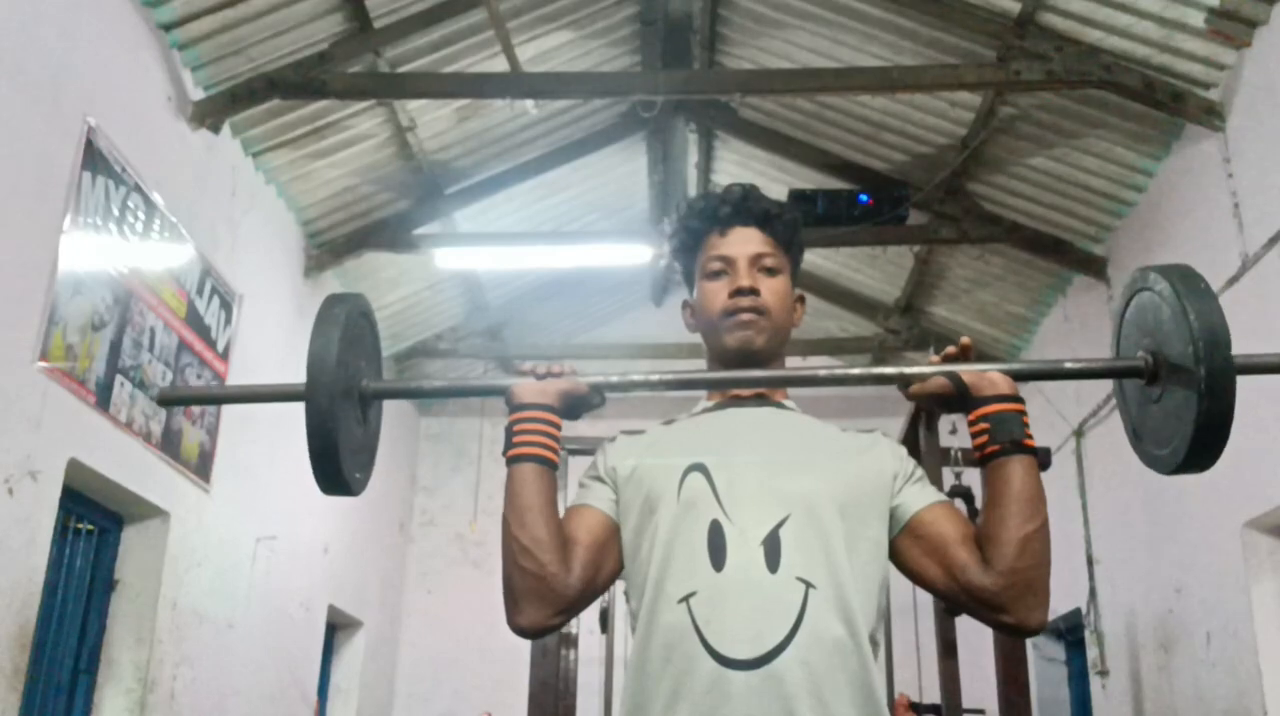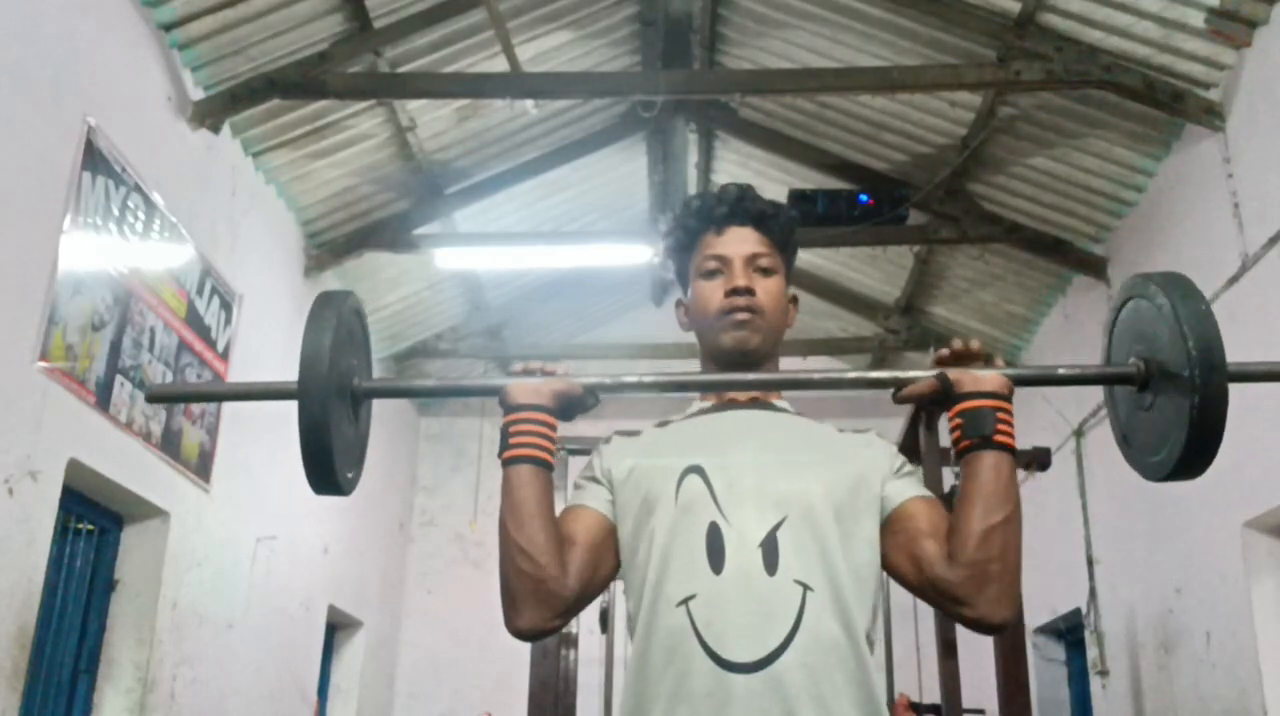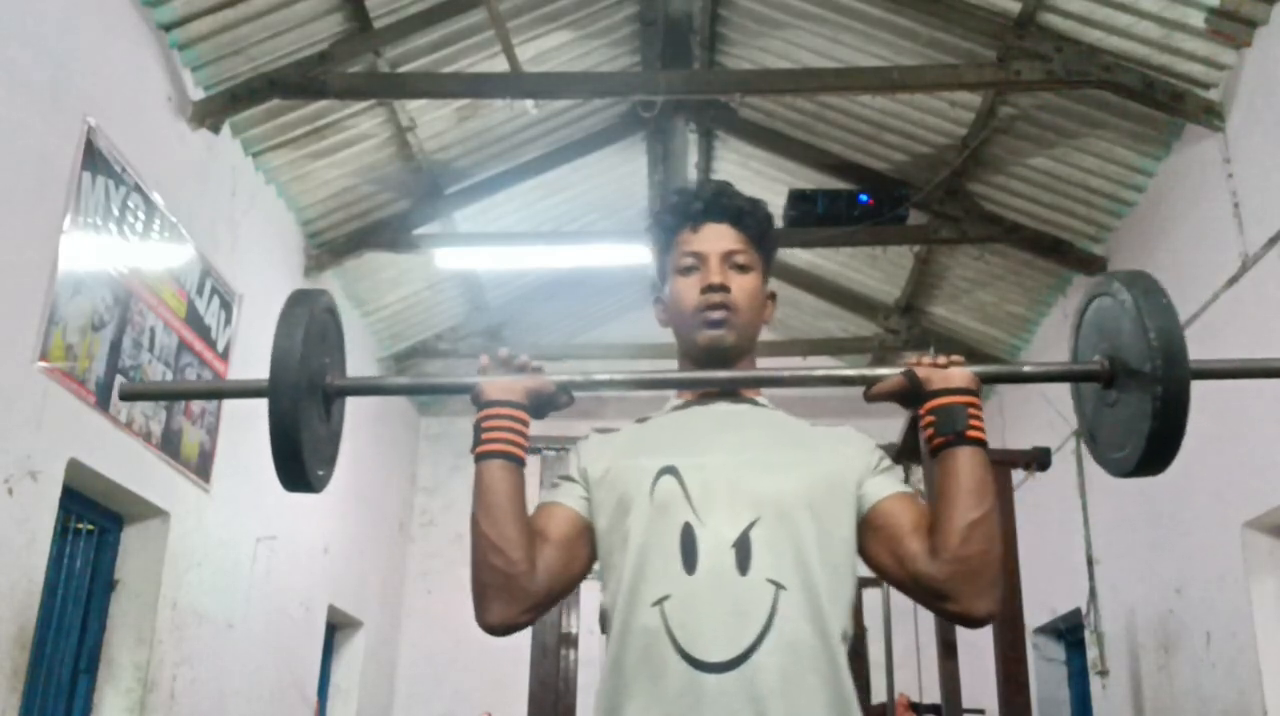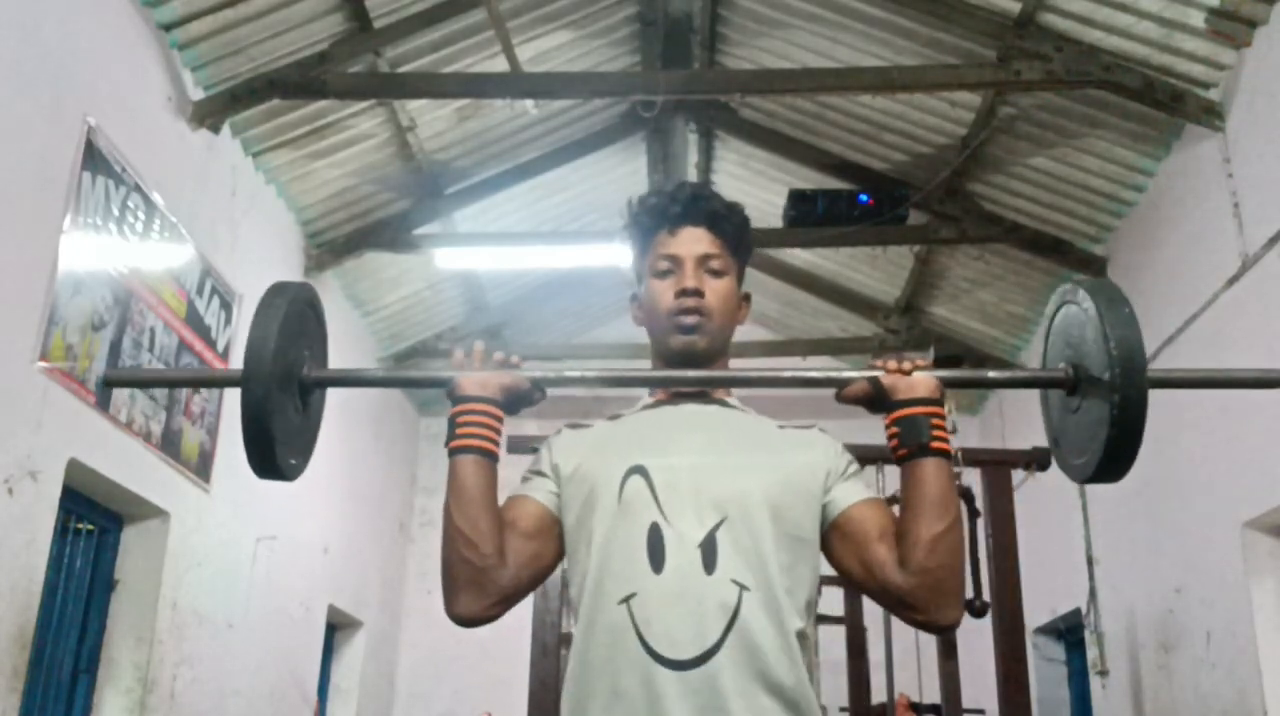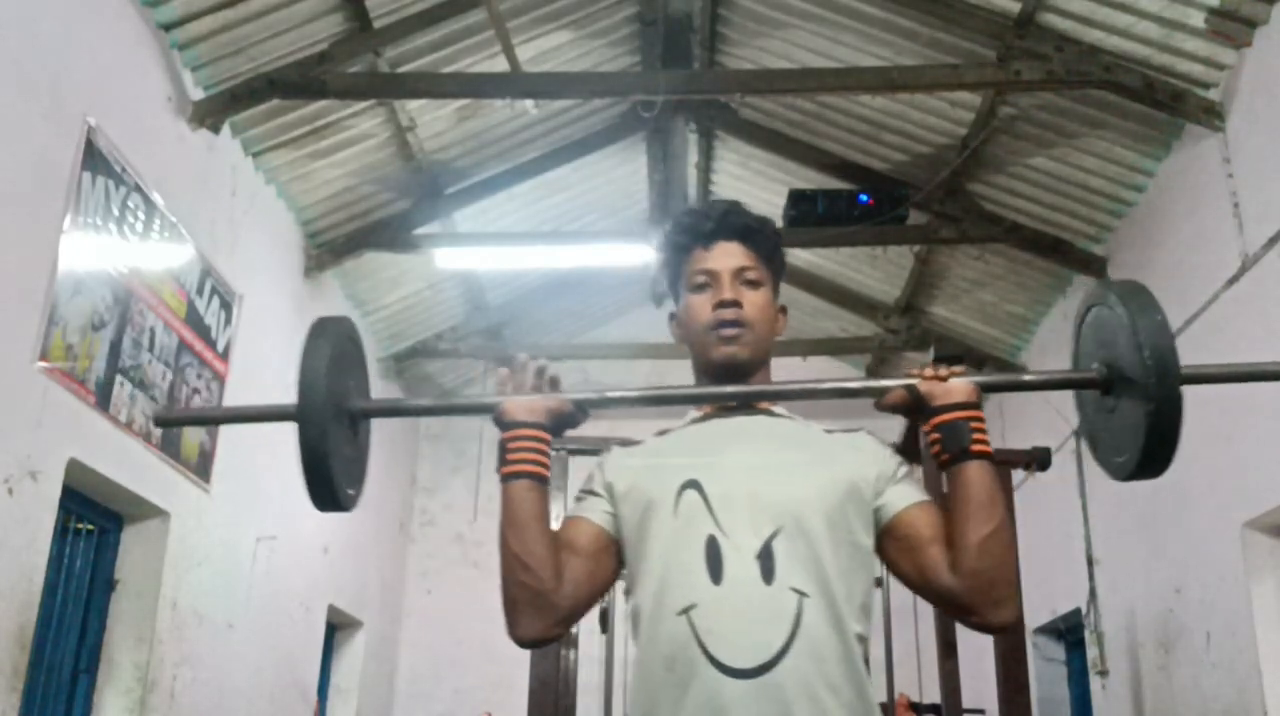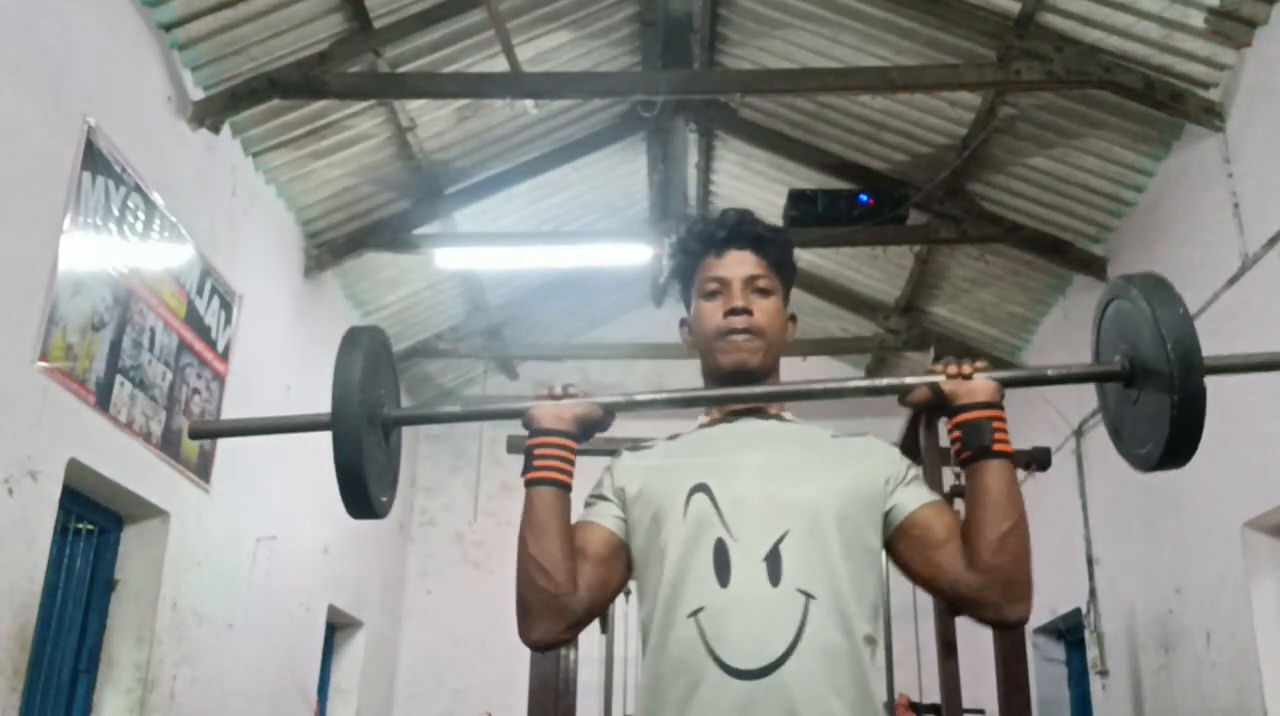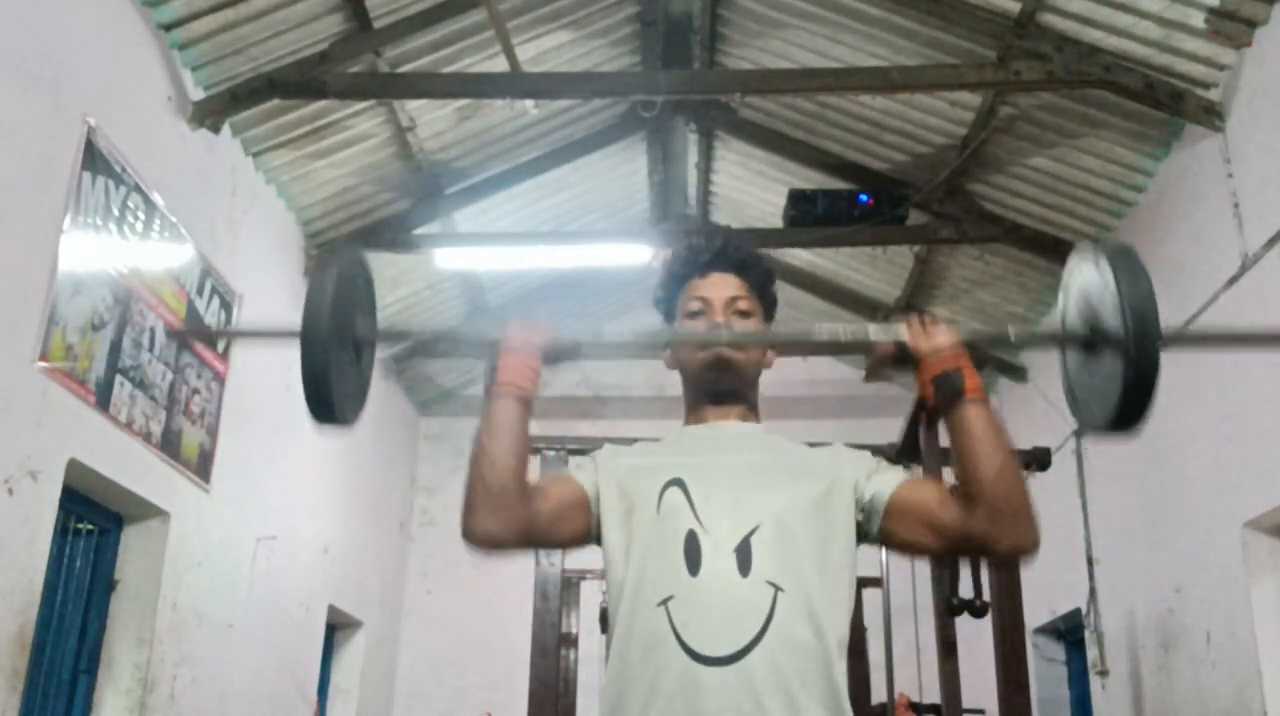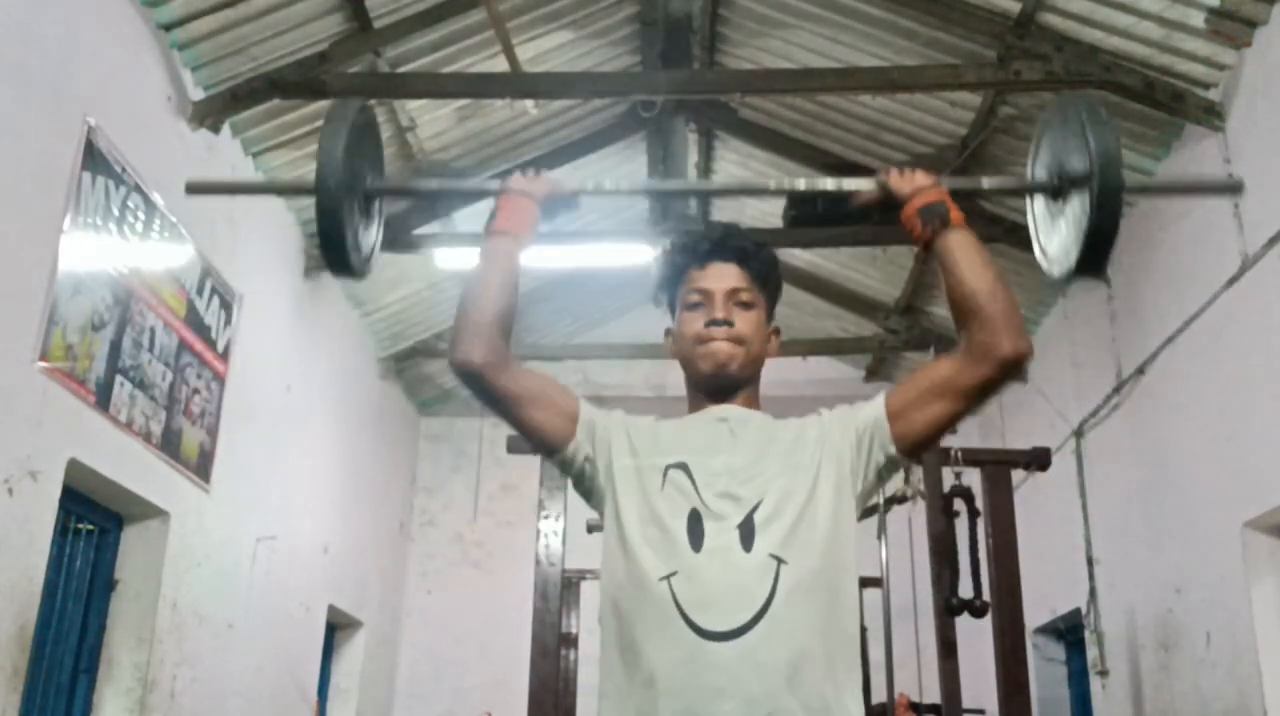
dt=0.3s
person 1, frame 1
left shoulder: (871, 458)
right shoulder: (629, 459)
left elbow: (1013, 600)
right elbow: (539, 604)
left wrist: (999, 412)
right wrist: (533, 423)
person 1, frame 2
left shoulder: (865, 457)
right shoulder: (624, 460)
left elbow: (981, 598)
right elbow: (536, 608)
left wrist: (982, 411)
right wrist: (528, 425)
person 1, frame 3
left shoulder: (843, 452)
right shoulder: (603, 457)
left elbow: (966, 592)
right elbow: (506, 602)
left wrist: (954, 410)
right wrist: (501, 419)
person 1, frame 4
left shoulder: (811, 455)
right shoulder: (573, 453)
left elbow: (932, 600)
right elbow: (476, 595)
left wrist: (918, 415)
right wrist: (475, 413)
person 1, frame 5
left shoulder: (859, 458)
right shoulder: (626, 470)
left elbow: (987, 601)
right elbow: (537, 616)
left wrist: (958, 424)
right wrist: (523, 441)
person 1, frame 6
left shoulder: (869, 462)
right shoulder: (636, 474)
left elbow: (999, 598)
right elbow: (547, 619)
left wrist: (980, 422)
right wrist: (551, 446)
person 1, frame 7
left shoulder: (838, 472)
right shoulder: (618, 472)
left elbow: (1006, 533)
right elbow: (493, 523)
left wrist: (953, 377)
right wrist: (514, 375)
person 1, frame 8
left shoulder: (835, 447)
right shoulder: (617, 448)
left elbow: (995, 349)
right elbow: (480, 357)
left wrist: (935, 213)
right wrist: (515, 218)
